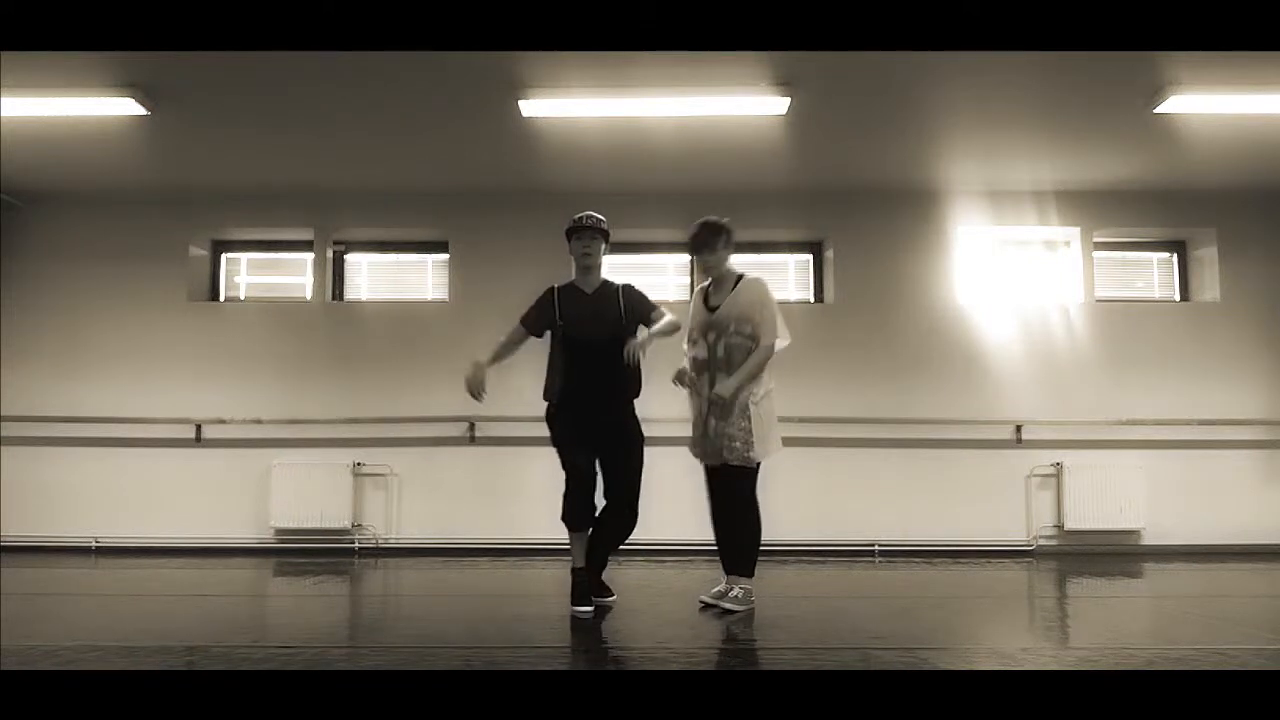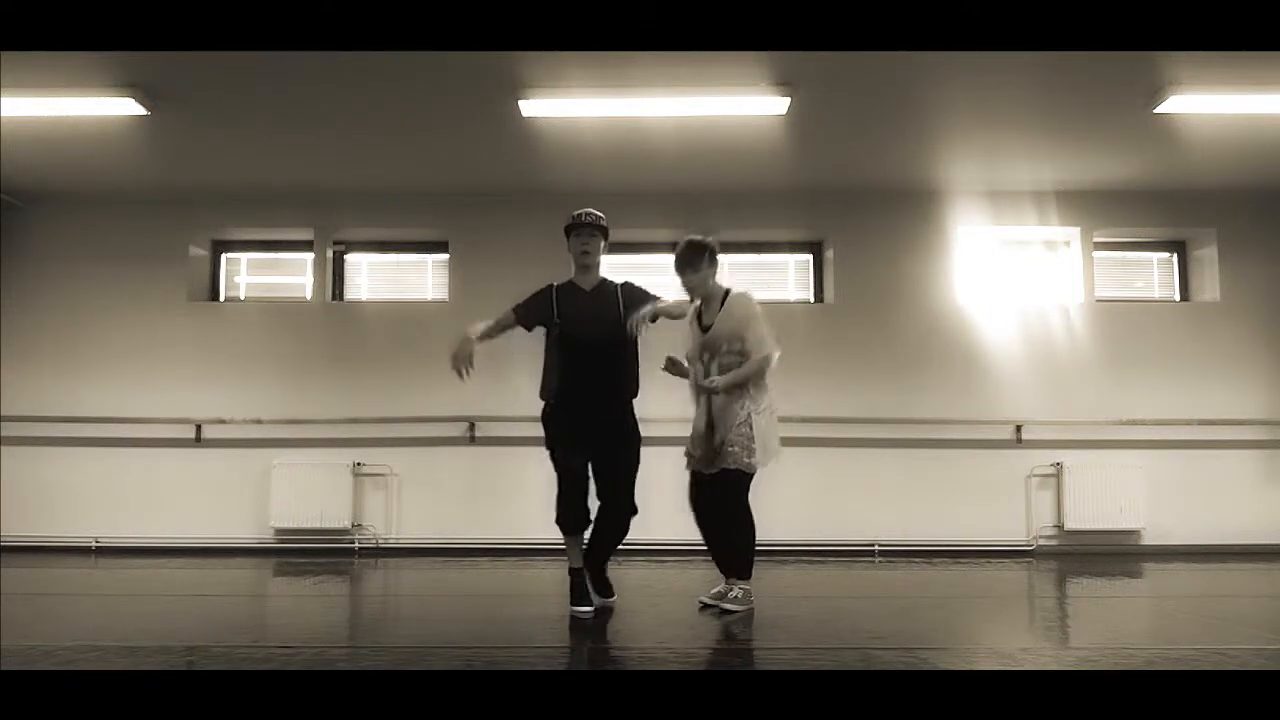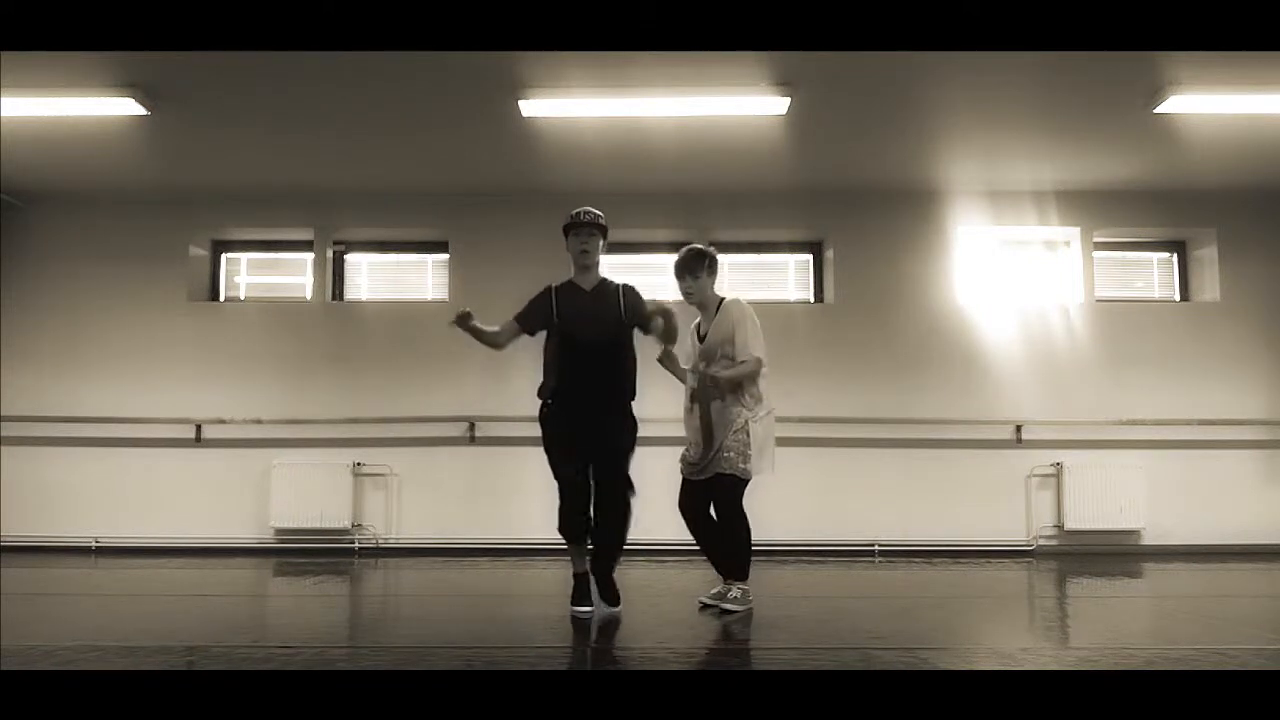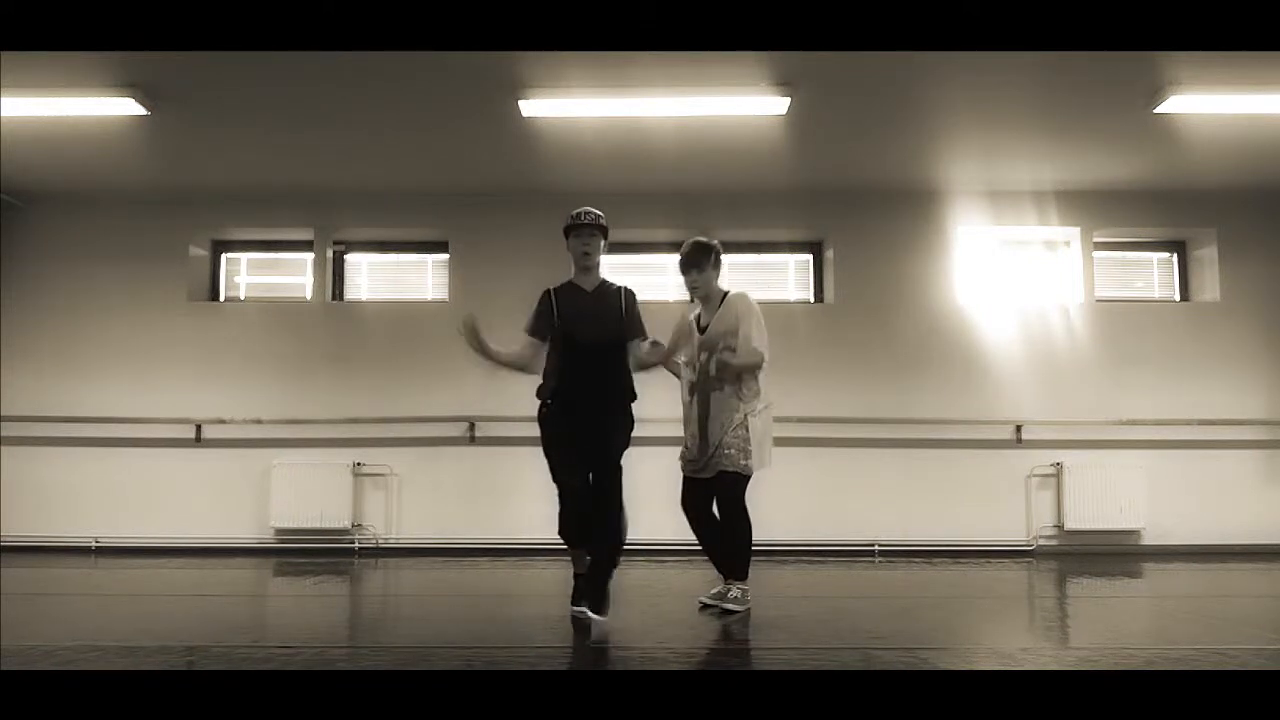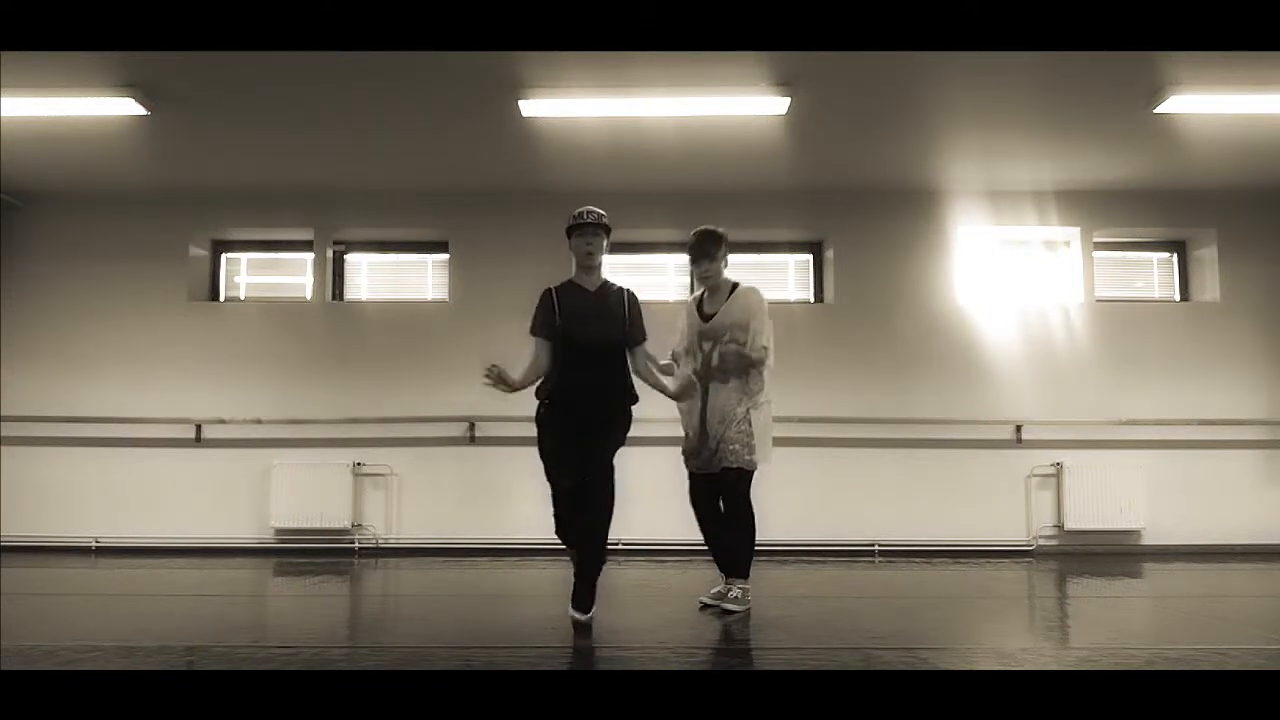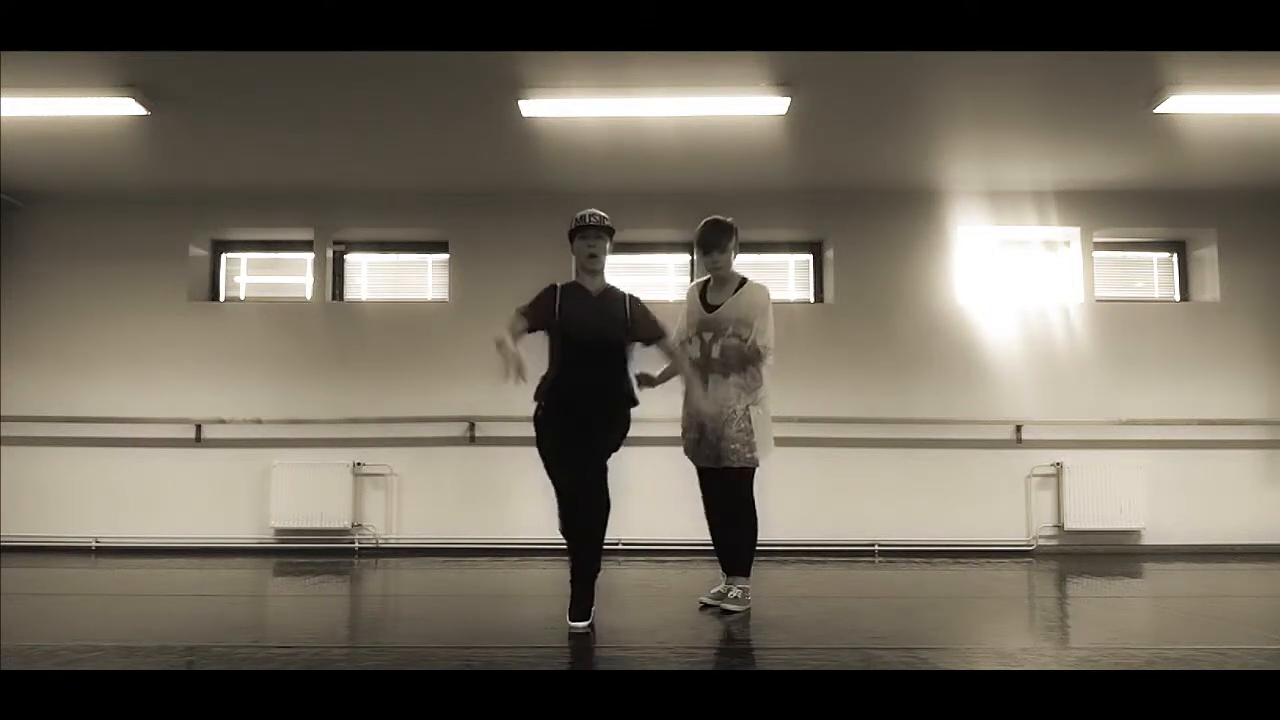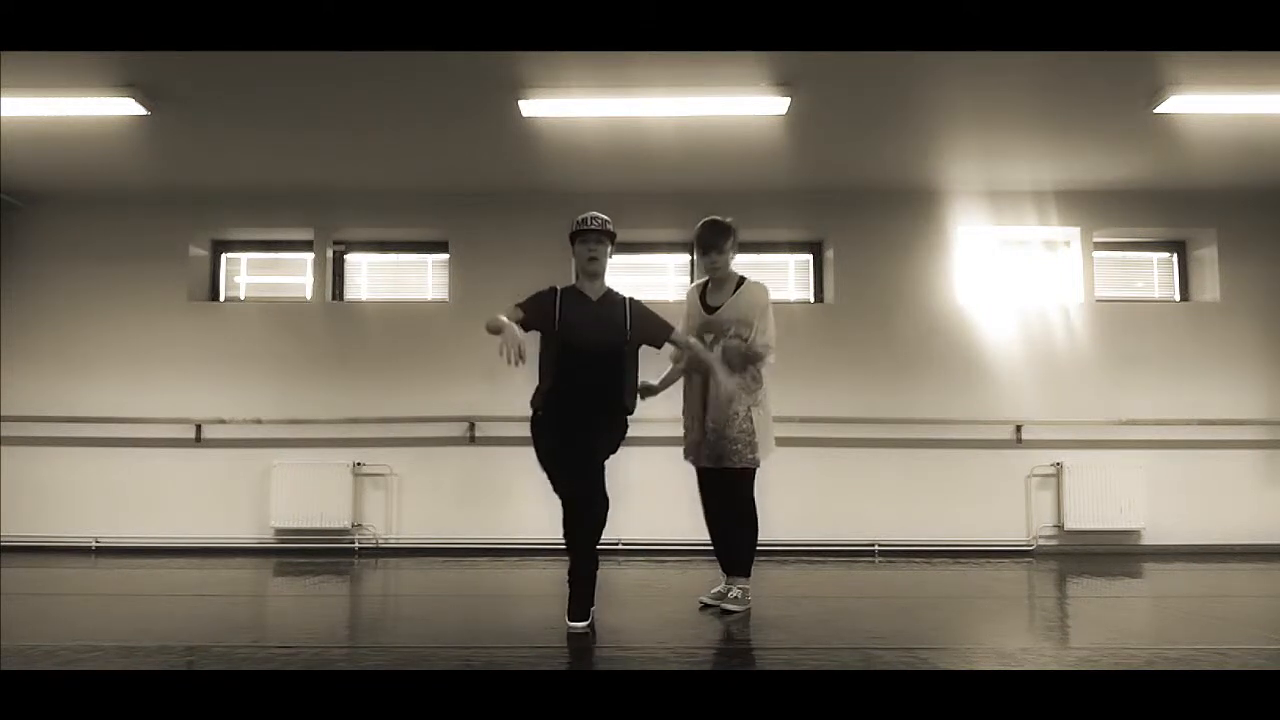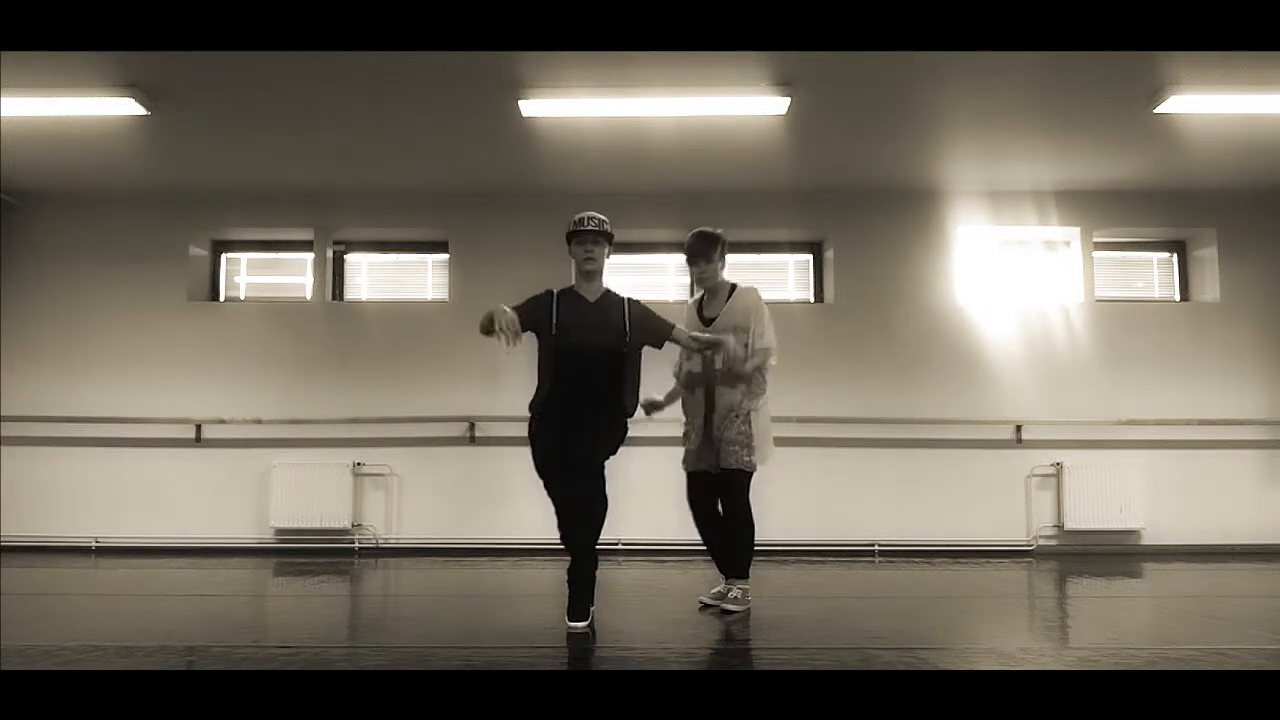
dt=0.2s
person 1, frame 1
left shoulder: (625, 296)
right shoulder: (555, 299)
left elbow: (672, 321)
right elbow: (515, 337)
left wrist: (646, 336)
right wrist: (483, 363)
left hip: (617, 411)
right hip: (569, 410)
left knee: (624, 500)
right knee: (579, 479)
left ankle: (592, 567)
right ankle: (580, 575)
person 1, frame 2
left shoulder: (624, 294)
right shoulder: (552, 297)
left elbow: (678, 310)
right elbow: (499, 324)
left wrist: (651, 309)
right wrist: (470, 337)
left hip: (615, 412)
right hip: (566, 411)
left knee: (621, 498)
right knee: (572, 484)
left ankle: (596, 563)
right ankle: (577, 575)
person 1, frame 3
left shoulder: (625, 296)
right shoulder: (552, 298)
left elbow: (669, 339)
right elbow: (500, 339)
left wrist: (664, 318)
right wrist: (471, 325)
left hip: (613, 412)
right hip: (563, 412)
left knee: (615, 488)
right knee: (574, 492)
left ankle: (603, 569)
right ankle: (580, 577)
person 1, frame 4
left shoulder: (623, 298)
right shoulder: (553, 299)
left elbow: (637, 359)
right elbow: (529, 359)
left wrist: (660, 353)
right wrist: (485, 349)
left hip: (611, 412)
right hip: (562, 412)
left knee: (607, 481)
right knee: (574, 494)
left ankle: (598, 581)
right ankle: (582, 575)
person 1, frame 5
left shoulder: (625, 300)
right shoulder: (553, 298)
left elbow: (640, 361)
right elbow: (542, 361)
left wrist: (671, 389)
right wrist: (516, 382)
left hip: (610, 410)
right hip: (561, 411)
left knee: (597, 481)
right knee: (569, 494)
left ankle: (587, 581)
right ankle: (585, 576)
person 1, frame 6
left shoulder: (628, 305)
right shoulder: (554, 297)
left elbow: (671, 350)
right elbow: (509, 330)
left wrist: (697, 388)
right wrist: (509, 346)
left hip: (608, 413)
right hip: (558, 413)
left knee: (589, 488)
right knee: (574, 493)
left ankle: (582, 588)
right ankle: (584, 586)
person 1, frame 7
left shoulder: (629, 310)
right shoulder: (552, 300)
left elbow: (684, 342)
right elbow: (496, 320)
left wrist: (718, 370)
right wrist: (508, 326)
left hip: (605, 420)
right hip: (555, 419)
left knee: (586, 497)
right knee: (582, 497)
left ankle: (581, 591)
right ankle: (582, 589)
person 1, frame 8
left shoulder: (629, 311)
right shoulder: (548, 304)
left elbow: (687, 338)
right elbow: (487, 326)
left wrist: (720, 341)
right wrist: (500, 314)
left hip: (603, 422)
right hip: (553, 423)
left knee: (584, 498)
right knee: (575, 503)
left ankle: (580, 593)
right ankle: (582, 591)
person 2, frame 1
left shoulder: (754, 289)
right shoulder: (700, 296)
left elbow: (767, 346)
left wrist: (733, 384)
right wrist: (686, 368)
left hip: (745, 405)
right hip: (709, 408)
left knee: (742, 495)
right knee: (719, 497)
left ankle: (745, 583)
right ankle: (730, 578)
person 2, frame 2
left shoulder: (742, 304)
right shoulder: (695, 314)
left elbow: (763, 359)
left wrist: (725, 380)
right wrist: (680, 368)
left hip: (744, 416)
right hip: (709, 420)
left knee: (732, 498)
right knee: (703, 499)
left ankle: (743, 585)
right ankle: (730, 578)
person 2, frame 3
left shoulder: (737, 311)
right shoulder: (695, 329)
left elbow: (755, 364)
left wrist: (724, 374)
right wrist: (673, 367)
left hip: (742, 423)
right hip: (705, 430)
left knee: (727, 501)
right knee: (691, 504)
left ankle: (741, 585)
right ankle: (728, 579)
person 2, frame 4
left shoulder: (741, 304)
right shoulder: (692, 321)
left elbow: (758, 356)
left wrist: (734, 361)
right wrist: (667, 360)
left hip: (740, 419)
right hip: (703, 425)
left knee: (730, 498)
right knee: (693, 502)
left ankle: (741, 584)
right ankle: (728, 578)
person 2, frame 5
left shoulder: (750, 298)
right shoulder: (693, 307)
left elbow: (763, 353)
right elbow: (684, 362)
left wrist: (751, 356)
right wrist: (659, 366)
left hip: (741, 413)
right hip: (702, 417)
left knee: (734, 496)
right knee: (702, 498)
left ankle: (741, 584)
right ankle: (729, 578)
person 2, frame 6
left shoulder: (756, 294)
right shoulder: (695, 294)
left elbow: (763, 353)
right elbow: (685, 350)
left wrist: (753, 353)
right wrist: (657, 378)
left hip: (739, 409)
right hip: (701, 409)
left knee: (737, 495)
right knee: (713, 497)
left ankle: (742, 584)
right ankle: (729, 578)
person 2, frame 7
left shoulder: (756, 293)
right shoulder: (695, 295)
left elbow: (765, 351)
left wrist: (752, 352)
right wrist: (659, 386)
left hip: (741, 408)
right hip: (702, 409)
left knee: (739, 496)
right knee: (712, 497)
left ankle: (742, 583)
right ankle: (729, 578)
person 2, frame 8
left shoulder: (748, 297)
right shoulder: (693, 309)
left elbow: (766, 353)
left wrist: (747, 367)
right wrist: (664, 401)
left hip: (740, 413)
right hip: (702, 419)
left knee: (734, 498)
right knee: (700, 499)
left ankle: (740, 584)
right ankle: (728, 578)
